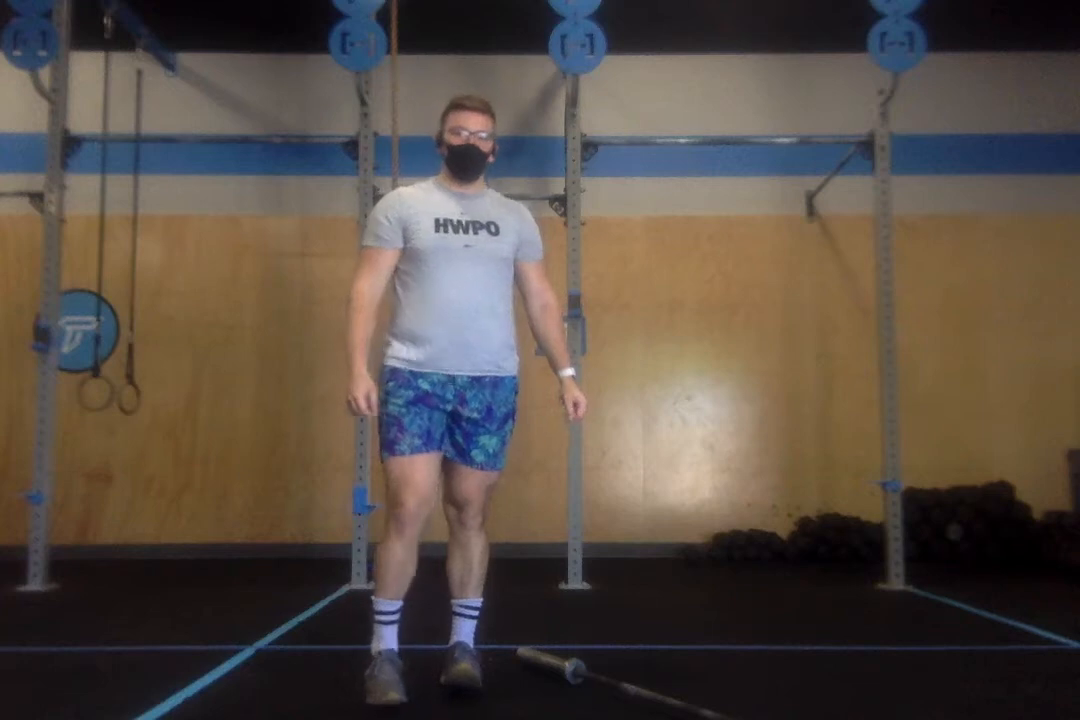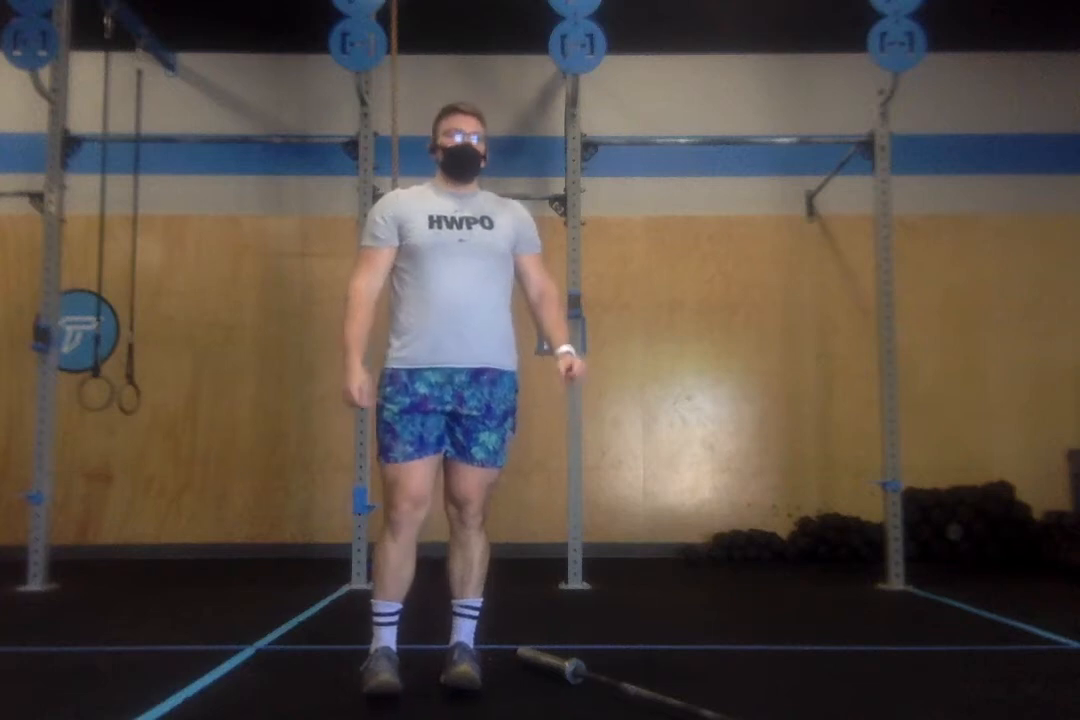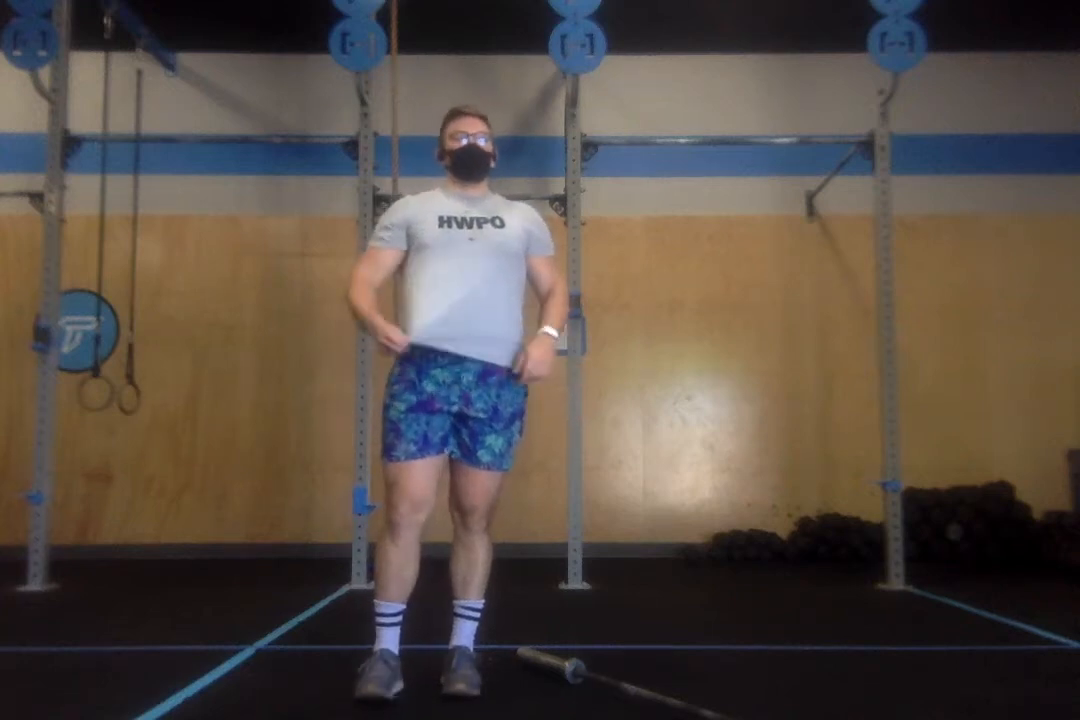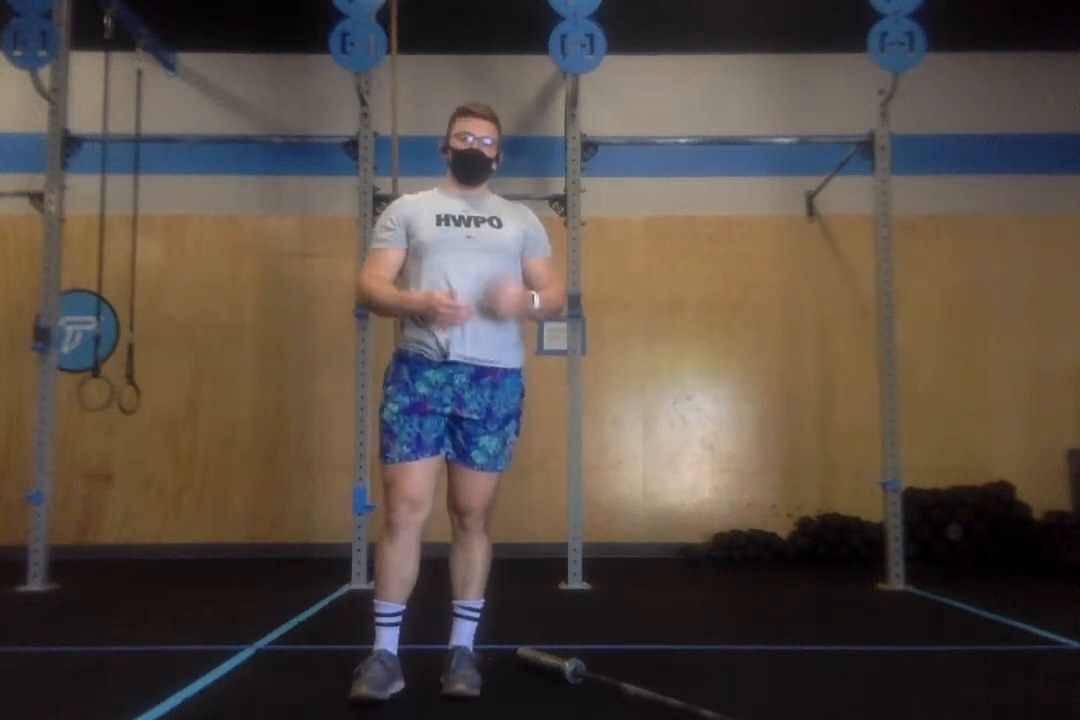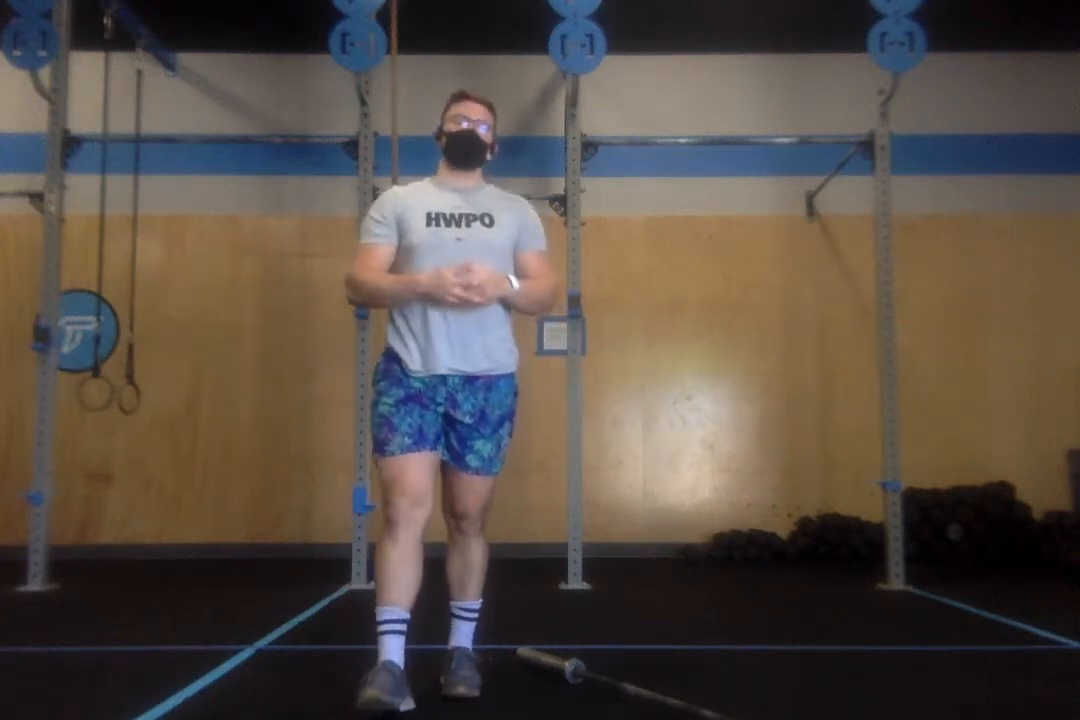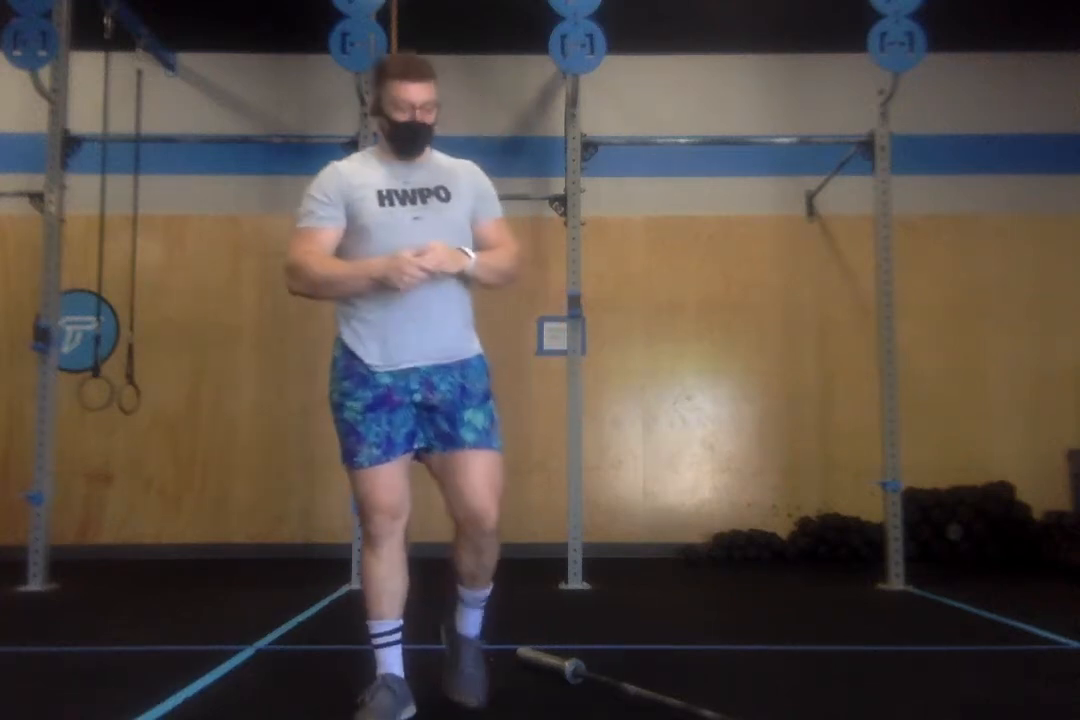
dt=0.7s
person 1, frame 1
left shoulder: (516, 217)
right shoulder: (401, 205)
left elbow: (541, 301)
right elbow: (367, 290)
left wrist: (565, 373)
right wrist: (358, 368)
left hip: (491, 382)
right hip: (414, 377)
left knee: (469, 515)
right knee: (407, 511)
left ankle: (462, 642)
right ankle: (383, 650)
person 1, frame 2
left shoulder: (512, 215)
right shoulder: (397, 206)
left elbow: (541, 288)
right elbow: (364, 286)
left wrist: (563, 346)
right wrist: (354, 361)
left hip: (490, 380)
right hip: (412, 377)
left knee: (469, 513)
right knee: (404, 510)
left ankle: (462, 644)
right ankle: (382, 648)
person 1, frame 3
left shoulder: (524, 219)
right shoulder: (408, 211)
left elbow: (554, 288)
right elbow: (363, 280)
left wrist: (548, 334)
right wrist: (377, 322)
left hip: (498, 377)
right hip: (423, 372)
left knee: (475, 516)
right knee: (406, 511)
left ankle: (462, 649)
right ankle: (385, 652)
person 1, frame 4
left shoulder: (522, 220)
right shoulder: (406, 209)
left elbow: (554, 290)
right elbow: (370, 285)
left wrist: (529, 300)
right wrist: (418, 303)
left hip: (495, 379)
right hip: (418, 373)
left knee: (472, 516)
right knee: (404, 511)
left ankle: (462, 647)
right ankle: (384, 653)
person 1, frame 5
left shoulder: (516, 211)
right shoulder: (397, 202)
left elbow: (546, 293)
right elbow: (358, 284)
left wrist: (504, 285)
right wrist: (425, 282)
left hip: (487, 382)
right hip: (408, 376)
left knee: (468, 519)
right knee: (406, 510)
left ankle: (461, 649)
right ankle: (390, 666)
person 1, frame 6
left shoulder: (467, 176)
right shoulder: (341, 178)
left elbow: (508, 261)
right elbow: (300, 271)
left wrist: (461, 258)
right wrist: (380, 268)
left hip: (458, 368)
right hip: (370, 374)
left knee: (481, 514)
right knee: (383, 522)
left ankle: (466, 629)
